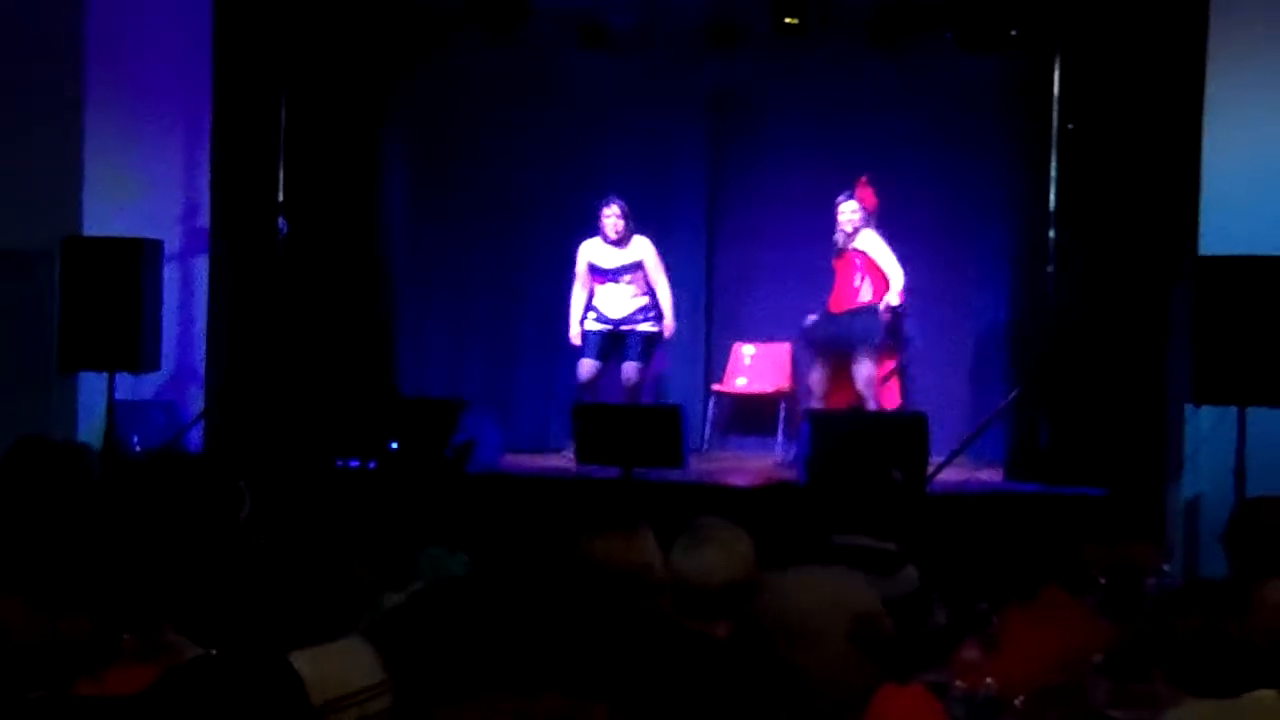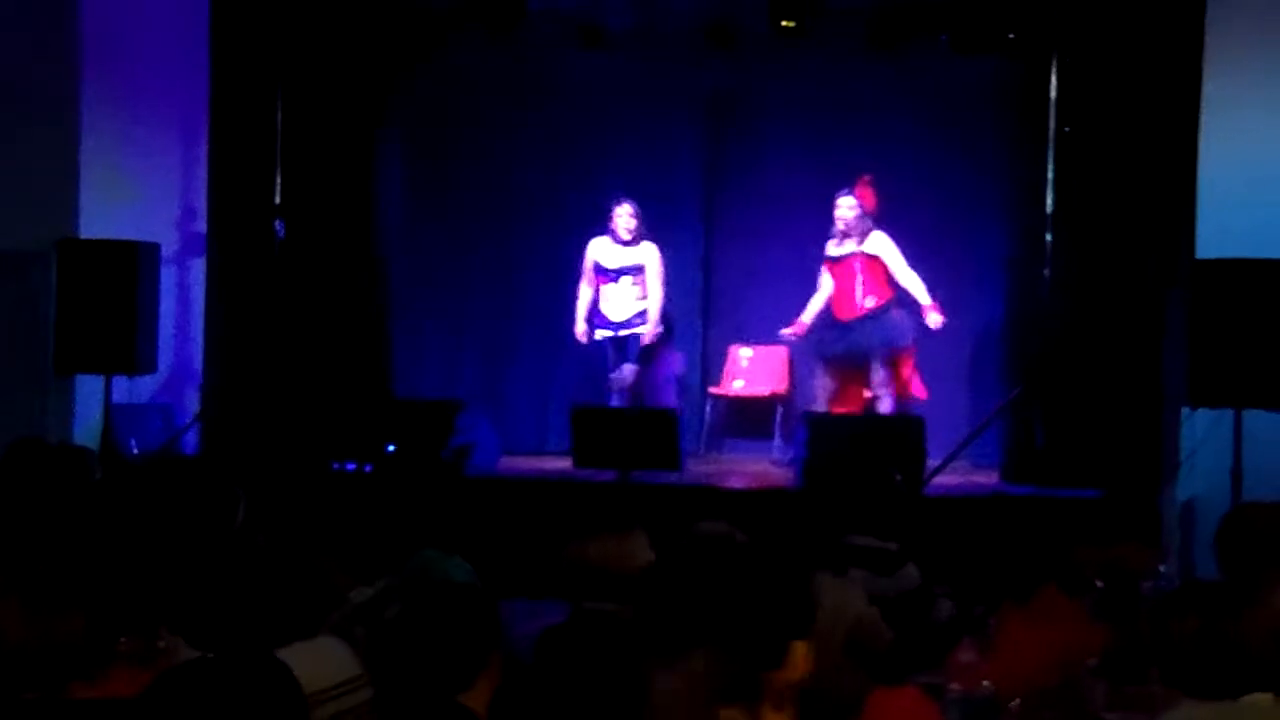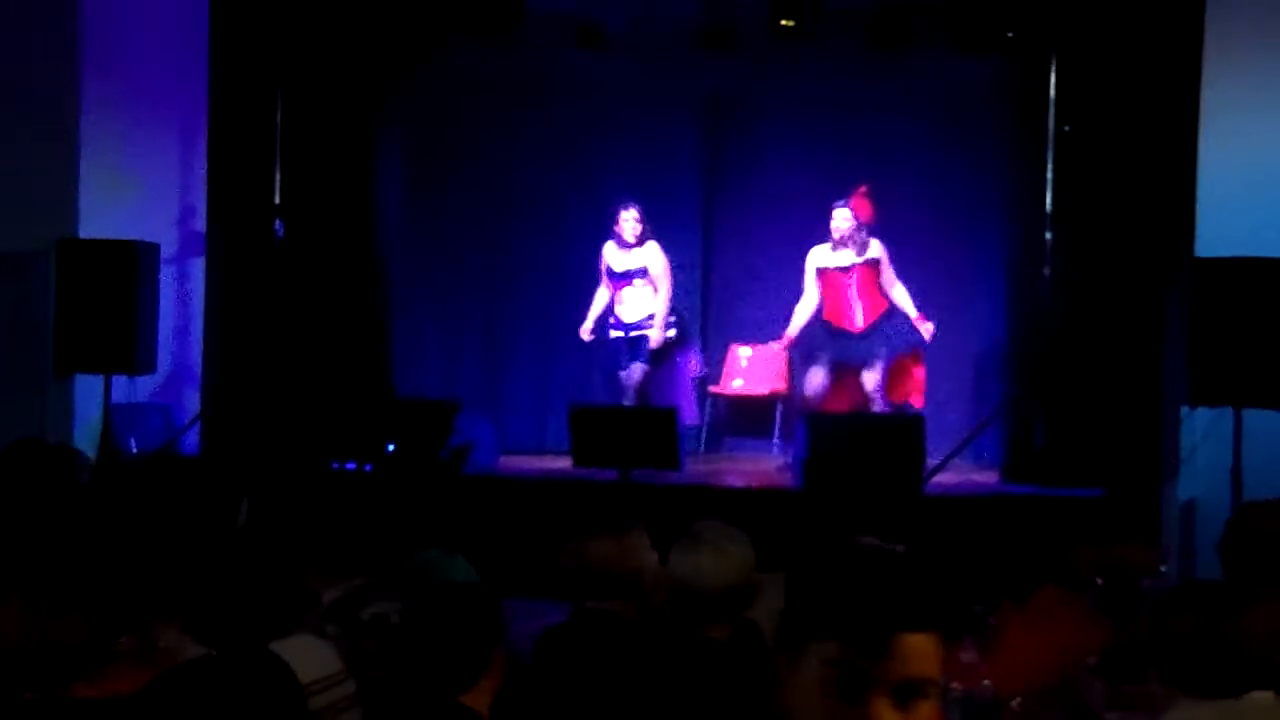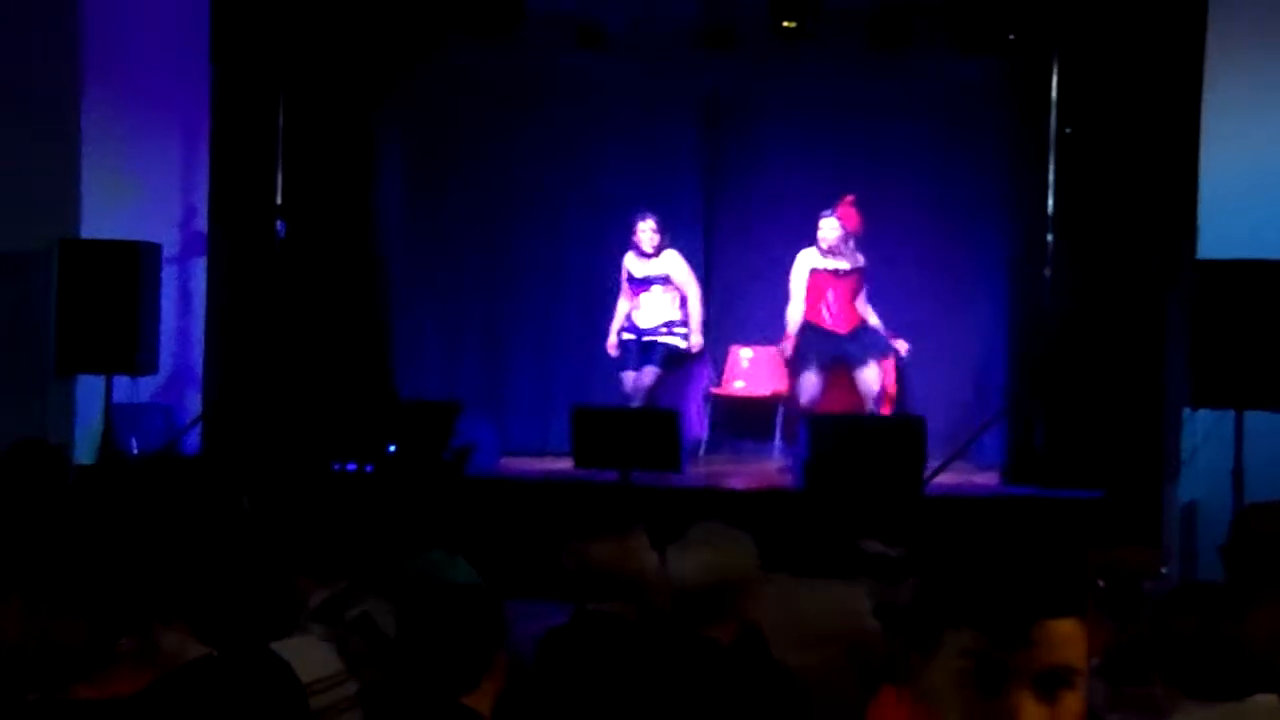
dt=0.3s
person 1, frame 1
left shoulder: (868, 236)
right shoulder: (844, 246)
left elbow: (895, 271)
left wrist: (895, 292)
right wrist: (822, 316)
left hip: (865, 319)
right hip: (838, 321)
left knee: (864, 387)
right knee: (816, 386)
person 1, frame 2
left shoulder: (876, 240)
right shoulder: (831, 247)
left elbow: (905, 275)
right elbow: (825, 291)
left wrist: (929, 307)
right wrist: (802, 324)
left hip: (876, 322)
right hip: (841, 327)
left knee: (881, 388)
right knee: (826, 393)
person 1, frame 3
left shoulder: (873, 248)
right shoulder: (818, 254)
left elbow: (893, 286)
right elbow: (810, 300)
left wrist: (917, 318)
right wrist: (789, 337)
left hip: (876, 331)
right hip: (836, 335)
left knee: (873, 388)
right knee: (813, 391)
person 1, frame 4
left shoulder: (857, 261)
right shoulder: (807, 257)
right elbow: (796, 302)
left wrist: (887, 337)
right wrist: (790, 338)
left hip: (854, 335)
right hip: (816, 337)
left knee: (872, 392)
right knee: (807, 401)
person 2, frame 1
left shoulder: (641, 244)
right shoulder: (588, 248)
left elbow: (660, 282)
right elbow: (580, 288)
left wrist: (668, 316)
right wrist: (574, 324)
left hip: (638, 321)
right hip: (600, 321)
left knee: (630, 379)
right knee: (585, 375)
person 2, frame 2
left shoulder: (648, 250)
right shoulder: (596, 246)
left elbow: (655, 290)
right elbow: (586, 285)
left wrist: (652, 323)
right wrist: (580, 319)
left hip: (638, 323)
right hip: (606, 324)
left knee: (626, 381)
right knee: (616, 383)
person 2, frame 3
left shoulder: (651, 250)
right shoulder: (609, 249)
left elbow: (664, 291)
left wrist: (658, 327)
right wrist: (590, 319)
left hip: (650, 324)
right hip: (620, 326)
left knee: (634, 381)
right knee: (626, 382)
person 2, frame 4
left shoulder: (671, 259)
right shoulder: (629, 259)
left elbow: (693, 293)
left wrist: (696, 331)
right wrist: (613, 332)
left hip: (667, 331)
right hip: (635, 332)
left knee: (642, 385)
right knee: (629, 387)
